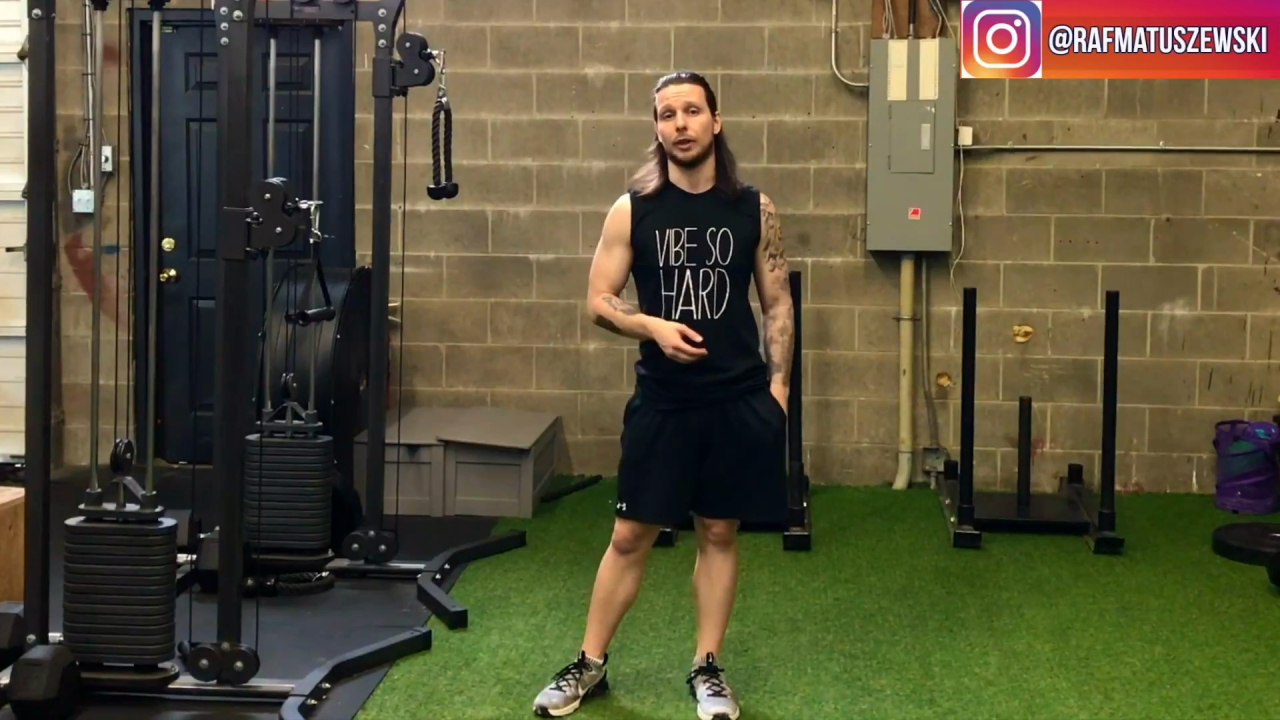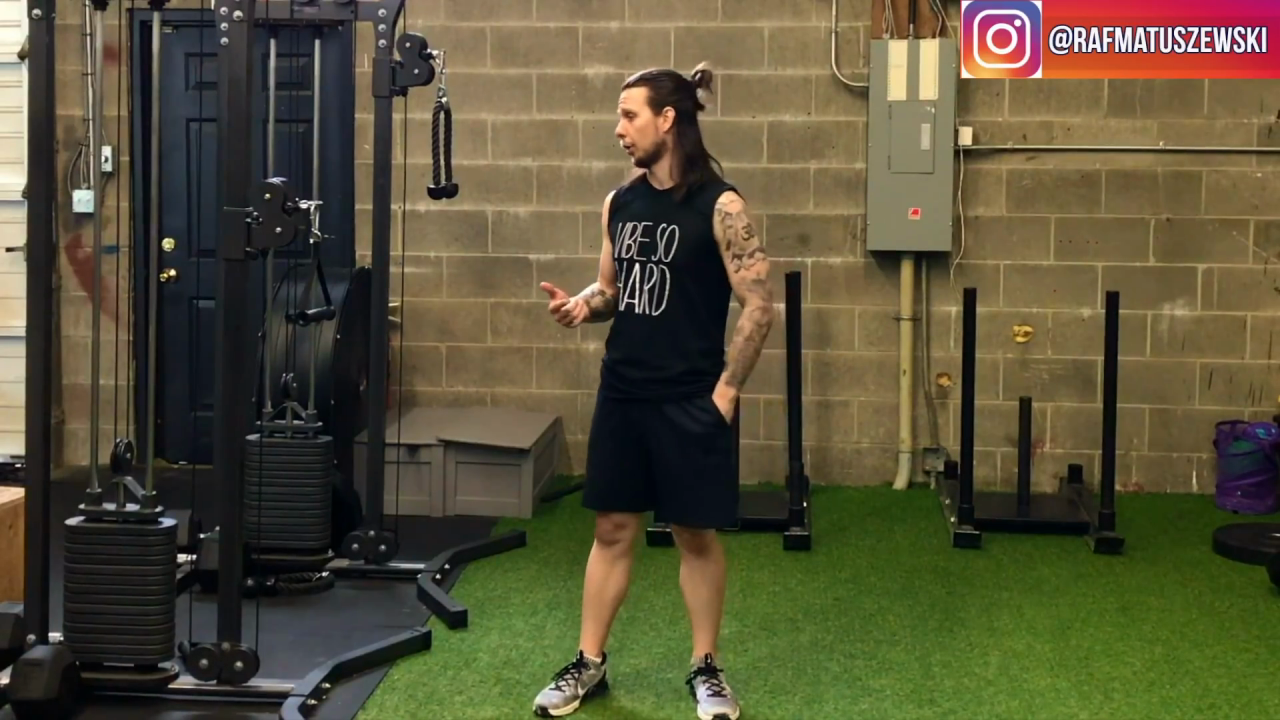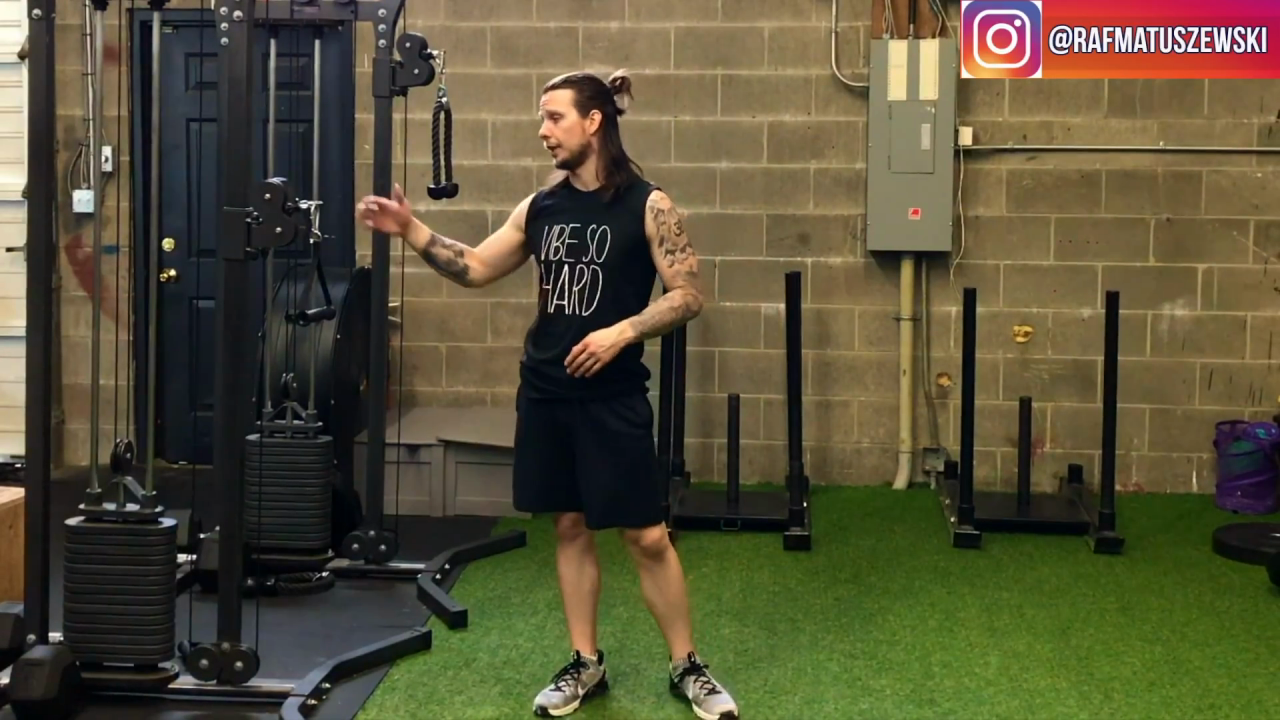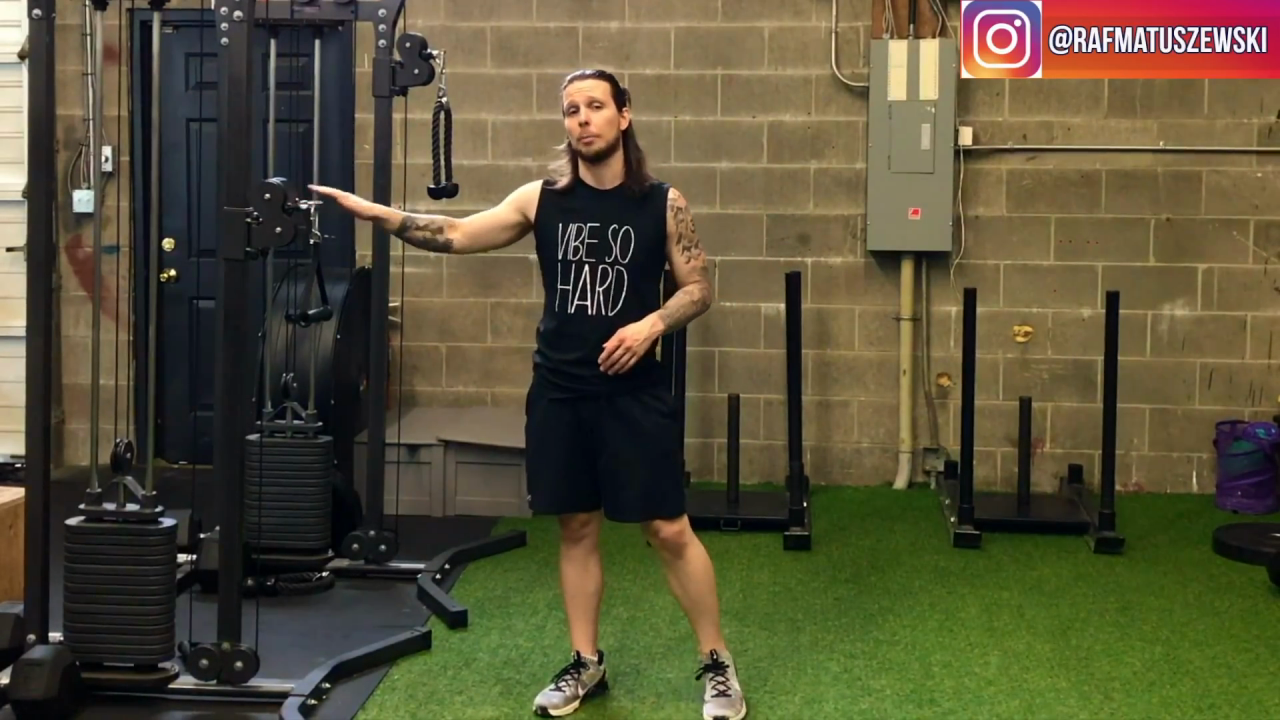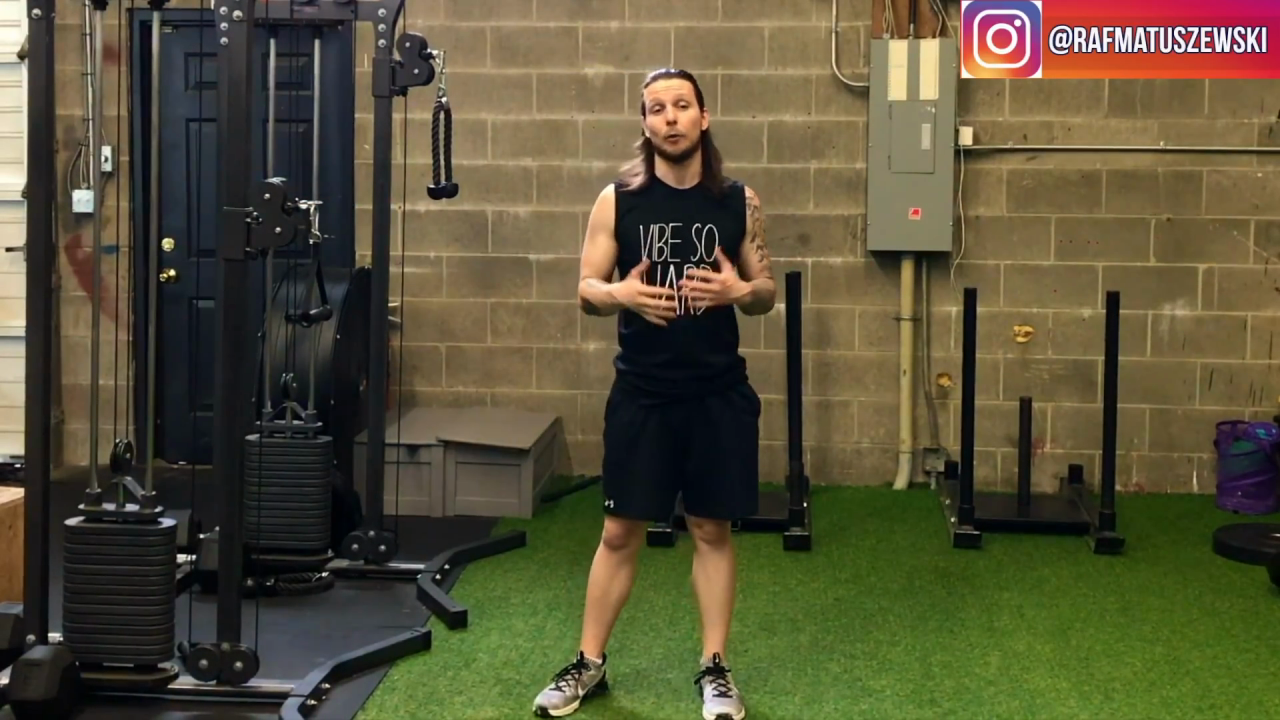
dt=1s
person 1, frame 1
left shoulder: (754, 209)
right shoulder: (632, 210)
left elbow: (777, 303)
right elbow: (599, 300)
left wrist: (777, 383)
right wrist: (654, 327)
left hip: (739, 398)
right hip: (662, 399)
left knee: (720, 532)
right knee: (631, 535)
left ankle: (707, 668)
right ankle: (590, 664)
person 1, frame 2
left shoulder: (720, 206)
right shoulder: (620, 203)
left elbow: (758, 305)
left wrist: (727, 389)
right wrist: (581, 305)
left hip: (688, 399)
right hip: (621, 393)
left knee: (696, 534)
right knee: (612, 527)
right ankle: (589, 663)
person 1, frame 3
left shoulder: (650, 206)
right shoulder: (540, 206)
left elbow: (689, 295)
right elbow: (475, 266)
left wrist: (622, 330)
right wrist: (413, 231)
left hip: (613, 396)
right hip: (544, 392)
left knee: (646, 535)
right knee: (570, 527)
left ankle: (686, 666)
right ankle: (585, 663)
person 1, frame 4
left shoulder: (663, 203)
right shoulder: (541, 198)
left elbow: (698, 288)
right elbow: (459, 235)
left wrist: (652, 323)
right wrist: (376, 211)
left hip: (635, 393)
right hip: (559, 391)
left knee: (669, 529)
right knee: (576, 527)
left ankle: (716, 662)
right ankle: (585, 663)
person 1, frame 5
left shoulder: (738, 201)
right shoulder: (617, 199)
left elbow: (764, 292)
right elbow: (586, 290)
left wrist: (743, 290)
right wrist: (614, 294)
left hip: (719, 392)
right hip: (642, 393)
left knee: (713, 530)
right knee: (620, 531)
left ankle: (714, 668)
right ankle: (588, 664)
